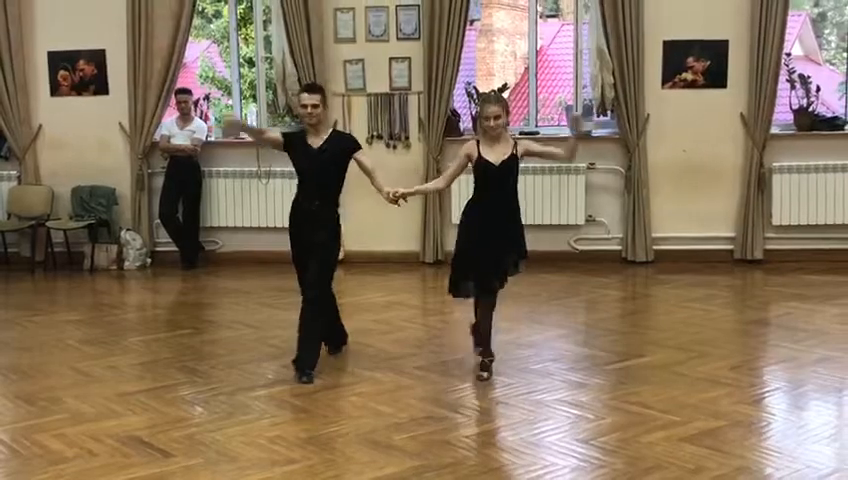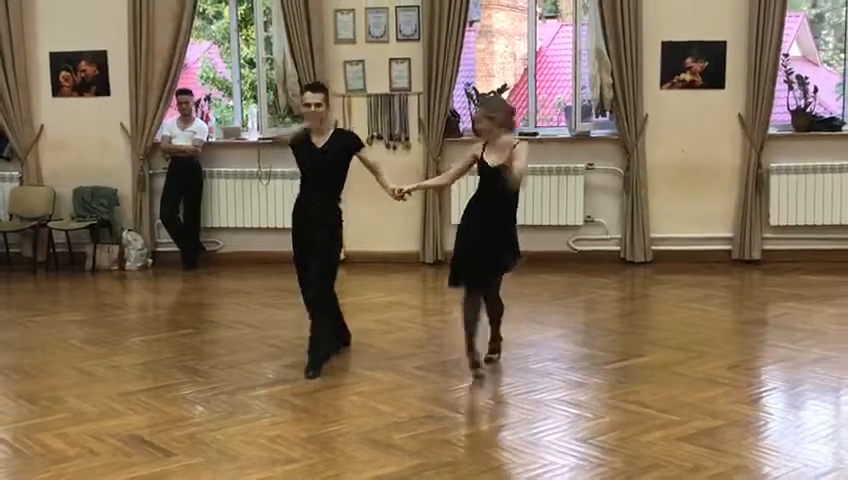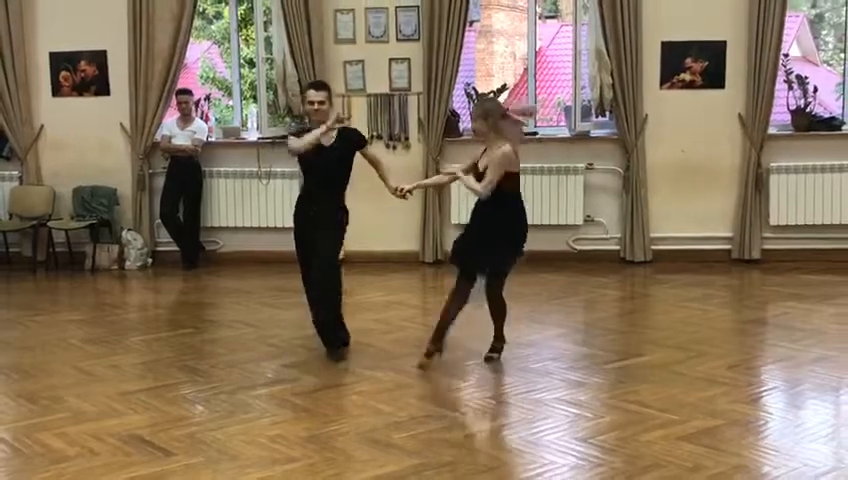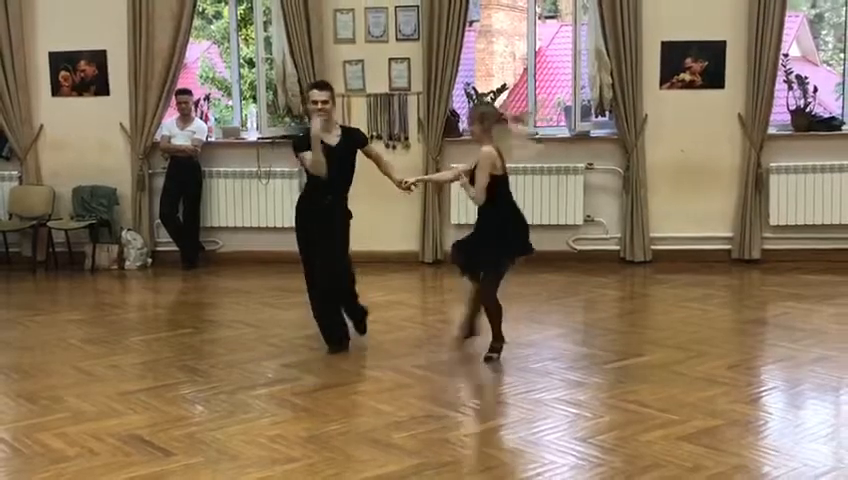
dt=0.1s
person 1, frame 1
left shoulder: (343, 141)
right shoulder: (294, 140)
left elbow: (370, 170)
right elbow: (262, 135)
left wrist: (385, 191)
right wrist: (239, 124)
left hip: (326, 220)
right hip: (299, 218)
left knee: (315, 289)
right knee: (311, 287)
left ankle: (305, 361)
right ankle: (335, 337)
person 1, frame 2
left shoulder: (346, 139)
right shoulder: (298, 138)
left elbow: (373, 167)
right elbow: (280, 137)
left wrist: (389, 188)
right wrist: (305, 128)
left hip: (328, 216)
right hip: (303, 215)
left knee: (318, 282)
right knee: (308, 283)
left ankle: (318, 354)
right ankle: (337, 336)
person 1, frame 3
left shoulder: (350, 136)
right shoulder: (300, 138)
left elbow: (375, 161)
right elbow: (297, 146)
left wrist: (390, 185)
right wrist: (324, 128)
left hip: (332, 213)
right hip: (305, 212)
left knee: (325, 273)
right knee: (312, 279)
left ankle: (335, 338)
right ankle: (335, 335)
person 1, frame 4
left shoulder: (352, 135)
right shoulder: (302, 141)
left elbow: (376, 158)
right elbow: (319, 171)
left wrist: (396, 179)
right wrist: (316, 136)
left hip: (338, 211)
right hip: (310, 213)
left knee: (339, 269)
right knee: (318, 275)
left ankle: (356, 315)
right ankle: (335, 335)
person 2, frame 1
left shoulder: (519, 146)
right shoulder: (472, 148)
left elbow: (565, 155)
right elbow: (442, 182)
left wrist: (577, 130)
right wrist: (408, 191)
left hip: (506, 223)
right hip: (478, 222)
left knee: (491, 285)
right knee: (483, 286)
left ankle: (482, 340)
right ankle: (485, 353)
person 2, frame 2
left shoulder: (518, 148)
right shoulder: (480, 149)
left elbow: (517, 182)
right elbow: (449, 177)
left wrist: (511, 146)
right wrist: (414, 186)
left hip: (501, 226)
right hip: (476, 223)
left knee: (489, 288)
right knee: (474, 287)
left ankle: (495, 340)
right ankle: (471, 352)
person 2, frame 3
left shoulder: (504, 151)
right shoulder: (488, 150)
left elbow: (483, 191)
right elbow: (451, 175)
left wrist: (462, 175)
right wrist: (416, 185)
left hip: (507, 226)
right hip: (484, 222)
left knee: (494, 287)
right knee: (464, 282)
left ankle: (498, 339)
right ankle: (437, 340)
person 2, frame 4
left shoulder: (487, 152)
right shoulder: (488, 152)
left elbow: (478, 197)
right elbow: (458, 173)
left wrist: (468, 185)
right wrist: (418, 179)
left hip: (500, 228)
right hip: (497, 224)
left knee: (487, 287)
right knee: (479, 278)
left ankle: (497, 340)
right ankle: (470, 322)
person 3, frame 1
left shoulder: (200, 125)
right shoulder: (168, 123)
left elbow: (194, 151)
right elbow: (162, 146)
left wrist: (172, 148)
right wrist: (183, 147)
left hip: (190, 169)
right hip: (173, 169)
left knee: (190, 214)
right knee: (165, 212)
left ankle: (190, 254)
right ankle: (190, 247)
person 3, frame 2
left shoulder: (201, 126)
right shoulder: (169, 124)
left elbow: (195, 151)
right elbow: (163, 147)
left wrist: (173, 149)
right wrist: (183, 148)
left hip: (192, 169)
right hip: (174, 169)
left knee: (191, 214)
right knee: (166, 213)
left ankle: (191, 255)
right ankle: (191, 247)
person 3, frame 3
left shoulder: (200, 126)
right shoulder: (169, 124)
left elbow: (194, 151)
right elbow: (162, 146)
left wrist: (173, 149)
right wrist: (183, 147)
left hip: (191, 169)
right hip: (174, 169)
left knee: (191, 214)
right knee: (166, 212)
left ankle: (191, 255)
right ankle: (191, 247)
person 3, frame 4
left shoulder: (200, 126)
right shoulder: (168, 124)
left elbow: (194, 151)
right elbow: (162, 146)
left wrist: (172, 148)
right wrist: (182, 147)
left hip: (191, 169)
right hip: (174, 169)
left knee: (191, 214)
right knee: (166, 212)
left ankle: (190, 255)
right ankle: (191, 247)
